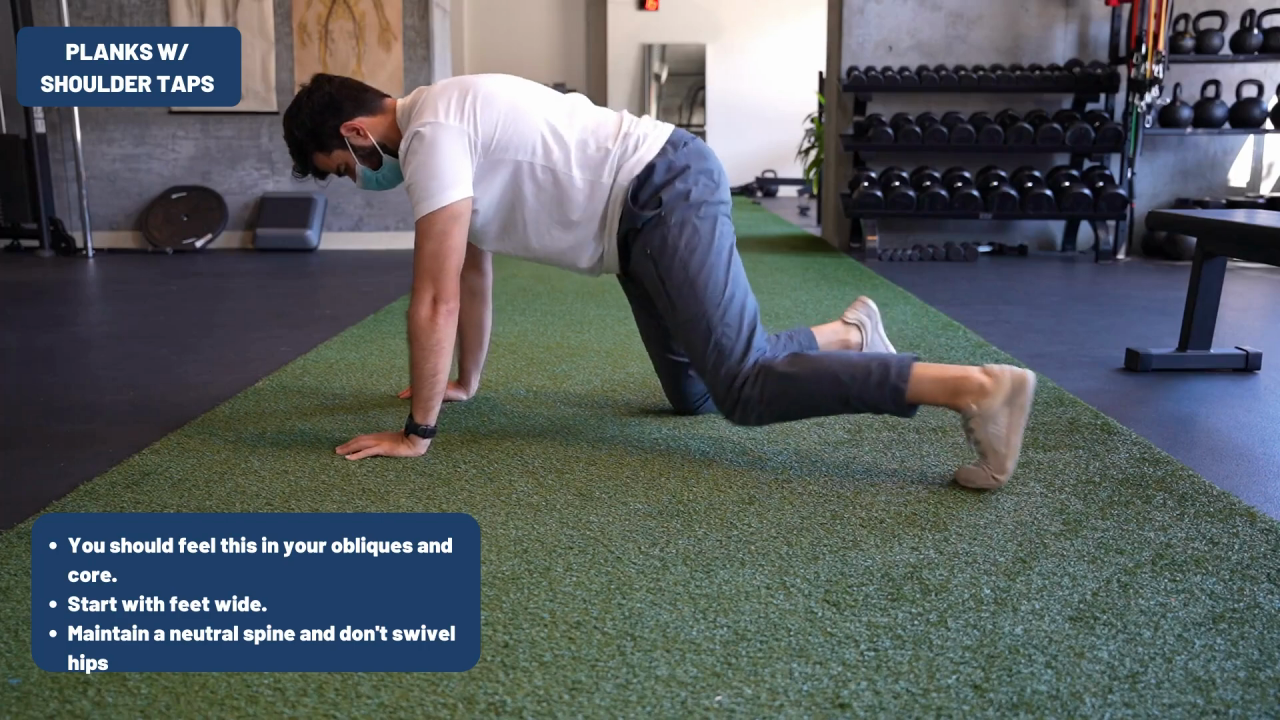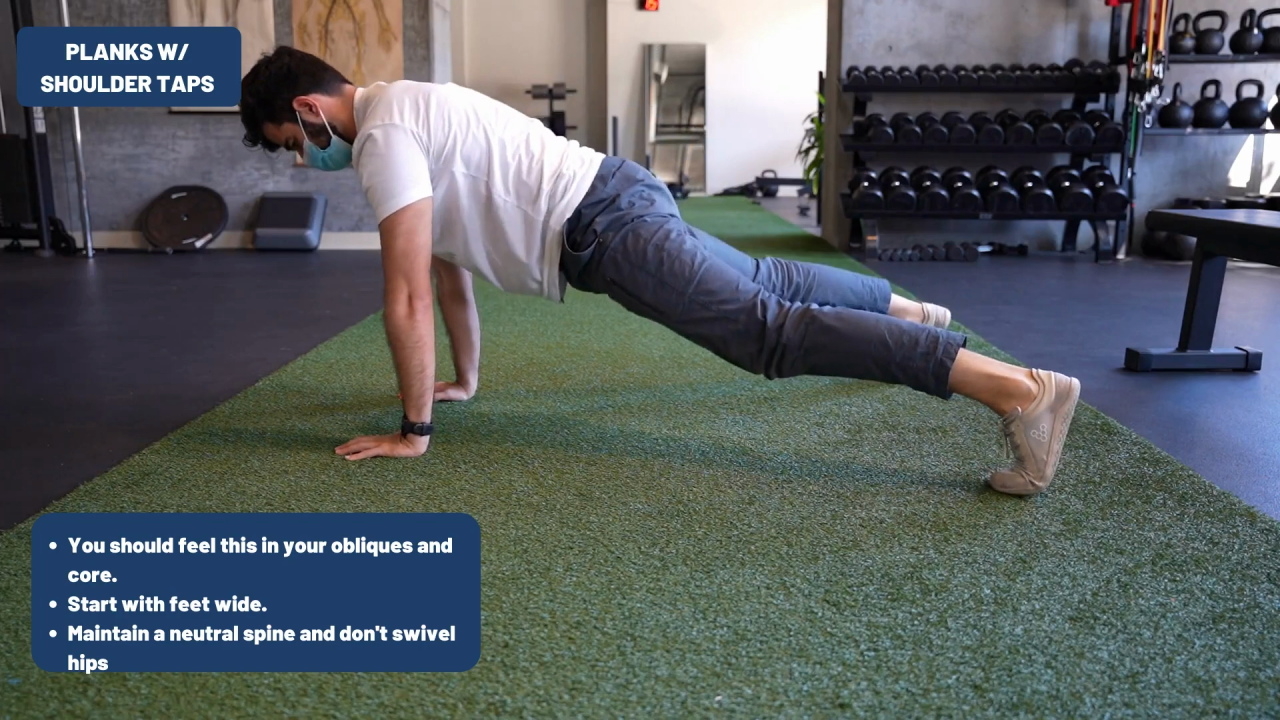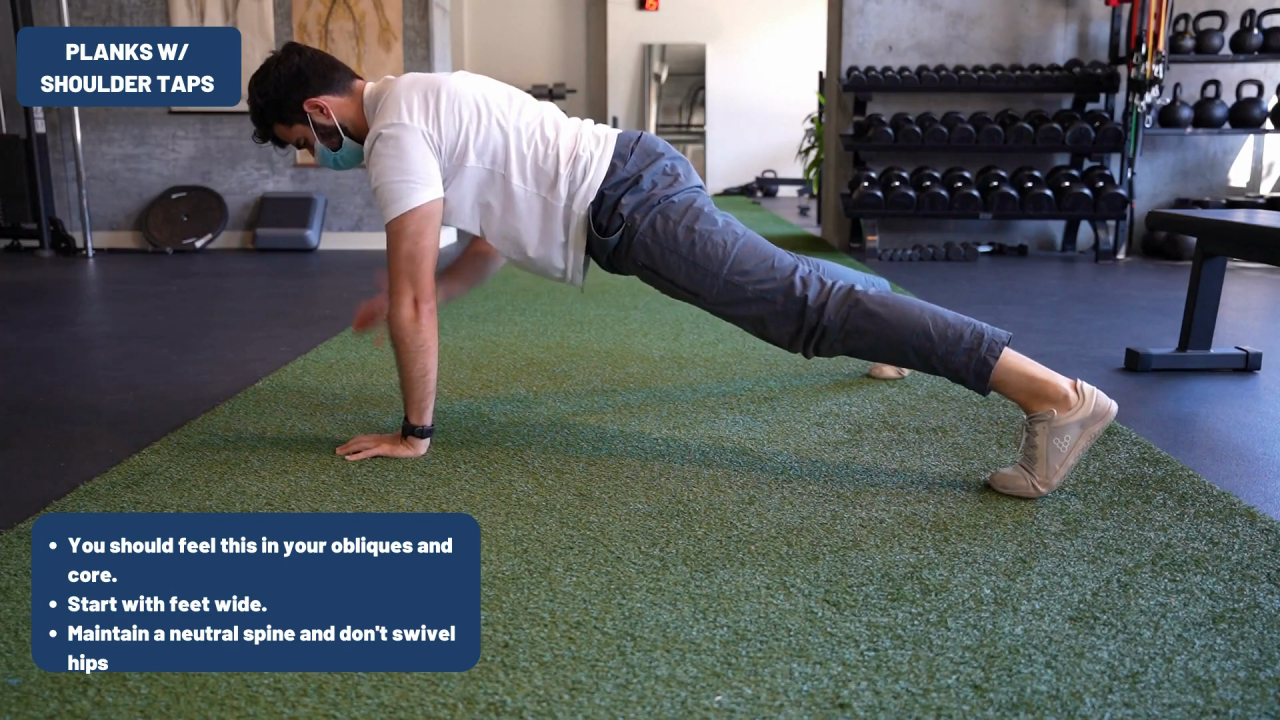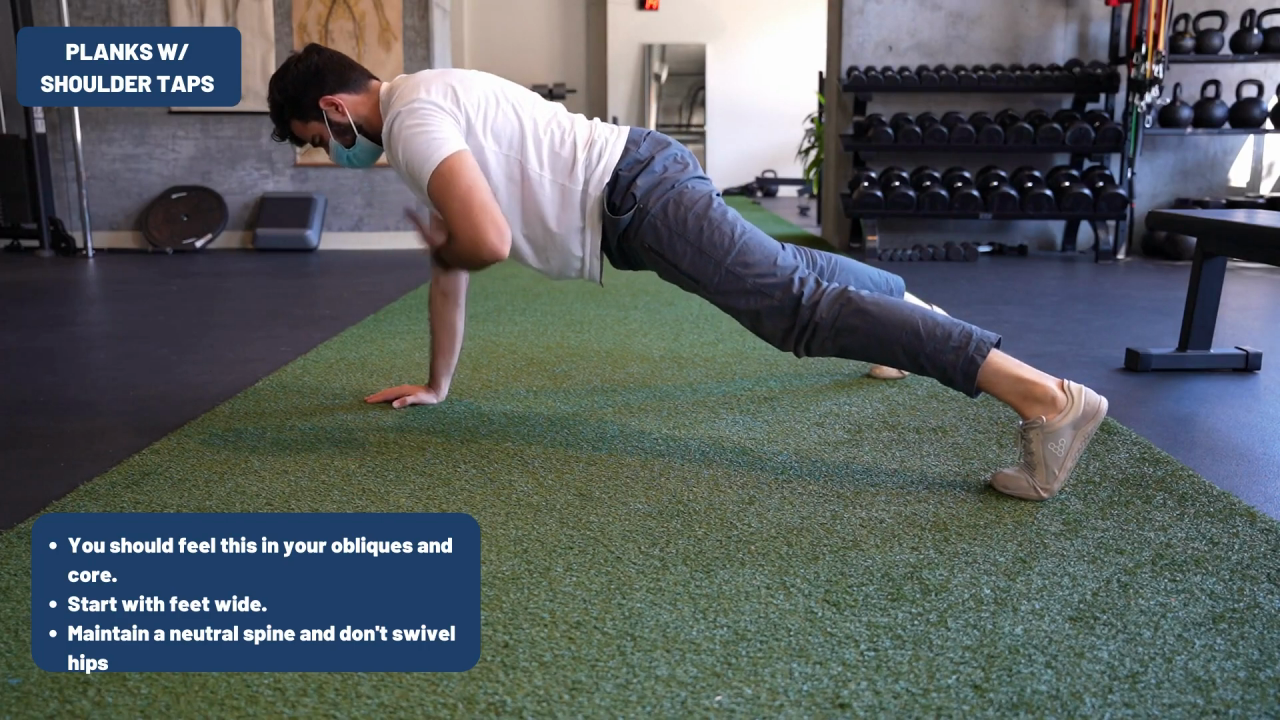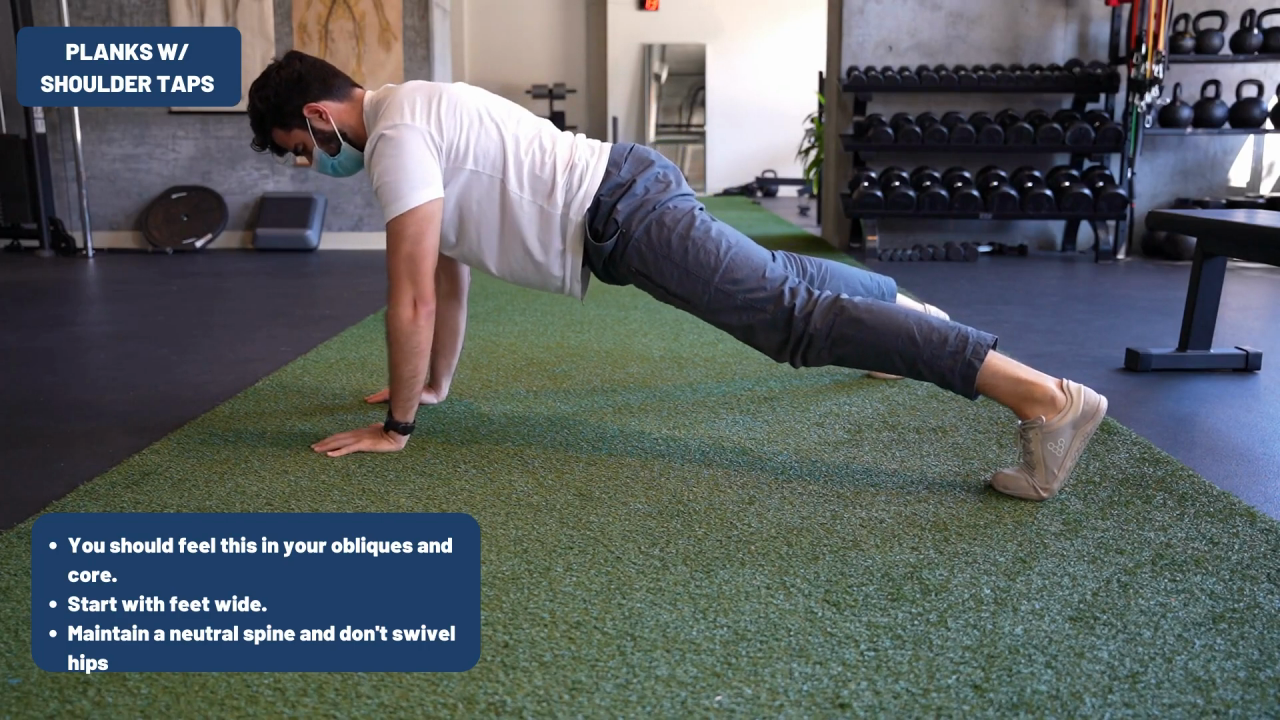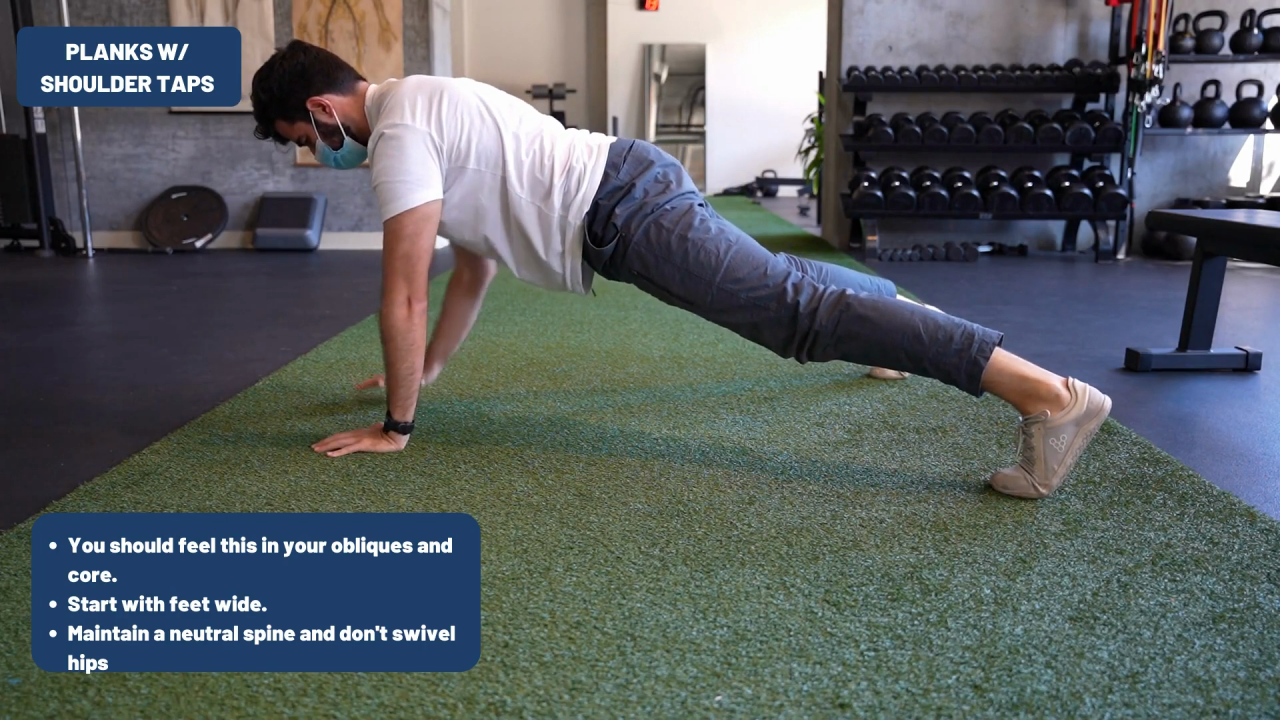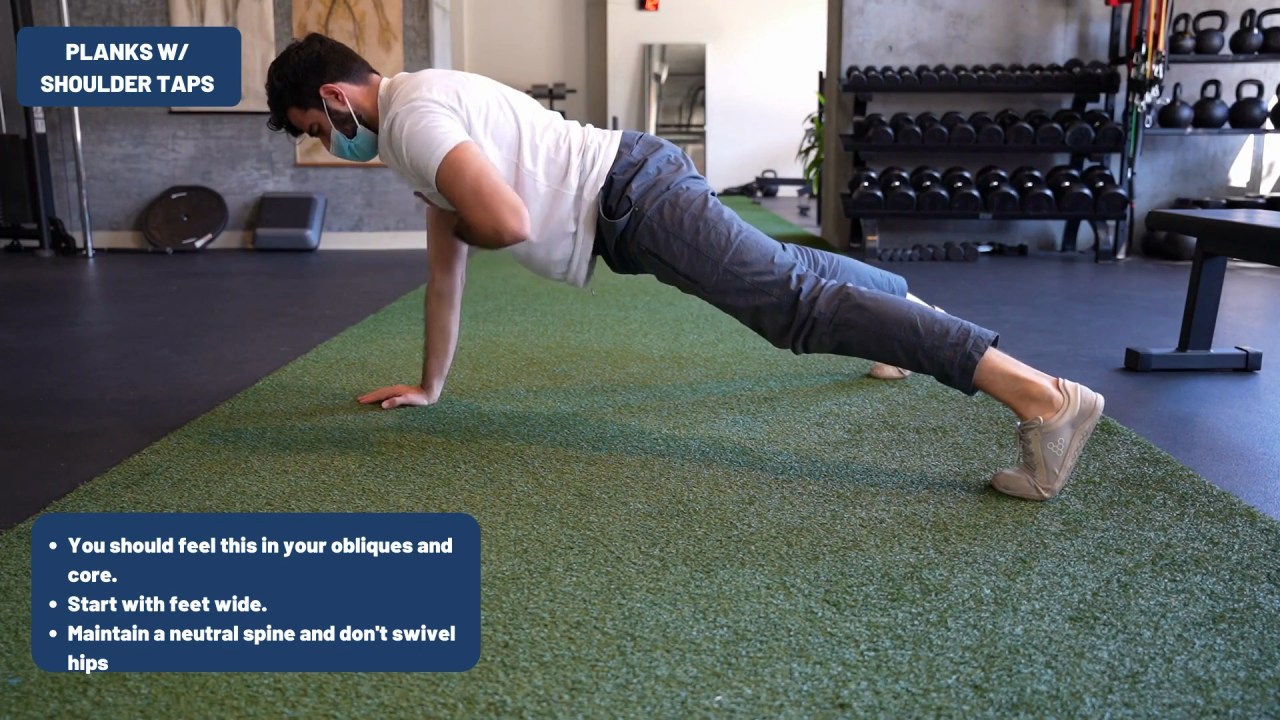
dt=0.7s
person 1, frame 1
left shoulder: (429, 136)
right shoulder: (445, 122)
left elbow: (436, 296)
right elbow: (473, 268)
left wrist: (416, 429)
right wrist: (464, 380)
left hip: (668, 193)
right hip: (657, 193)
left knee: (743, 388)
right knee: (692, 391)
left ankle: (981, 389)
right ankle: (847, 334)
person 1, frame 2
left shoulder: (383, 133)
right shoulder: (406, 112)
left elbow: (408, 297)
right elbow: (449, 266)
left wrist: (413, 427)
right wrist: (465, 377)
left hip: (603, 225)
right hip: (615, 201)
left knee: (767, 329)
right knee: (760, 283)
left ankle: (1019, 391)
right ankle: (914, 314)
person 1, frame 3
left shoulder: (393, 136)
right shoulder: (417, 102)
left elbow: (415, 300)
right elbow: (489, 228)
left wrist: (415, 429)
right wrist: (406, 300)
left hip: (629, 206)
right hip: (633, 177)
left knee: (801, 305)
right knee: (780, 276)
left ankle: (1057, 396)
right ankle: (900, 312)
person 1, frame 4
left shoulder: (411, 119)
right shoulder: (424, 108)
left elbow: (487, 244)
right elbow: (453, 263)
left wrist: (440, 246)
right wrist: (435, 383)
left hip: (639, 194)
right hip: (640, 188)
left knee: (796, 303)
right knee: (784, 269)
left ankle: (1045, 397)
right ankle: (908, 305)
person 1, frame 5
left shoulder: (394, 138)
right shoulder: (413, 114)
left elbow: (410, 297)
right elbow: (448, 270)
left wrist: (395, 425)
right wrist: (435, 383)
left hip: (624, 215)
right hip: (627, 192)
left knee: (790, 316)
right knee: (773, 276)
left ankle: (1045, 396)
right ankle: (907, 306)
person 1, frame 6
left shoulder: (396, 134)
right shoulder: (418, 104)
left elbow: (403, 297)
right elbow: (479, 251)
left wrist: (395, 427)
right wrist: (429, 363)
left hip: (622, 214)
right hip: (630, 180)
left knee: (793, 310)
right knee: (780, 280)
left ankle: (1048, 394)
right ankle: (906, 308)
person 1, frame 7
left shoulder: (412, 117)
right shoulder: (417, 111)
left elbow: (506, 221)
right elbow: (444, 253)
left wrist: (455, 246)
right wrist: (430, 382)
left hip: (634, 196)
right hip: (633, 194)
left knee: (795, 300)
right knee: (782, 269)
left ankle: (1043, 396)
right ankle: (911, 306)
